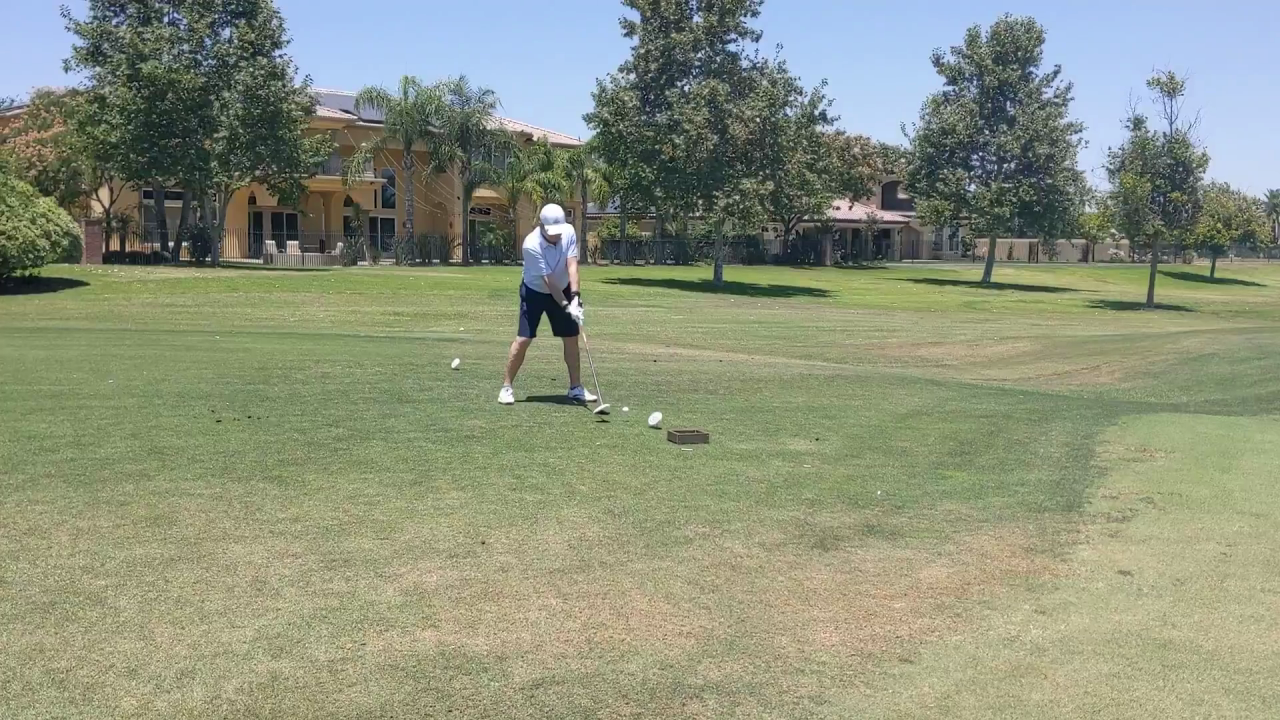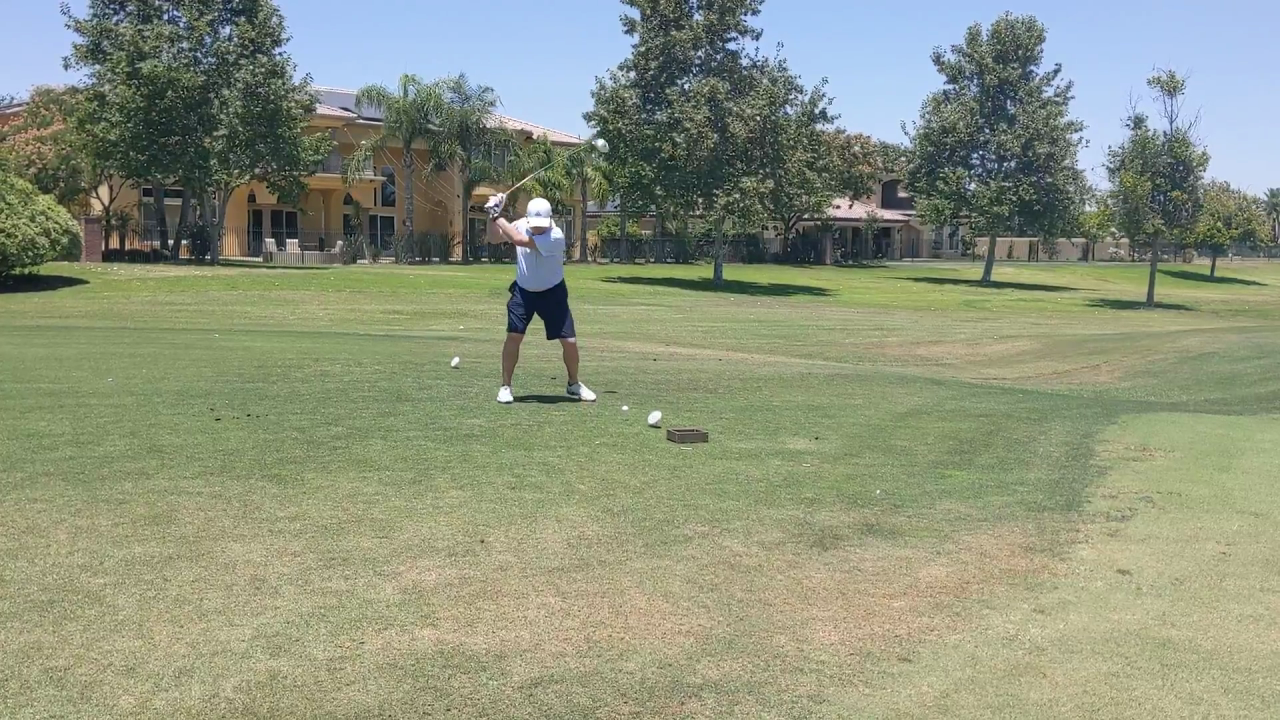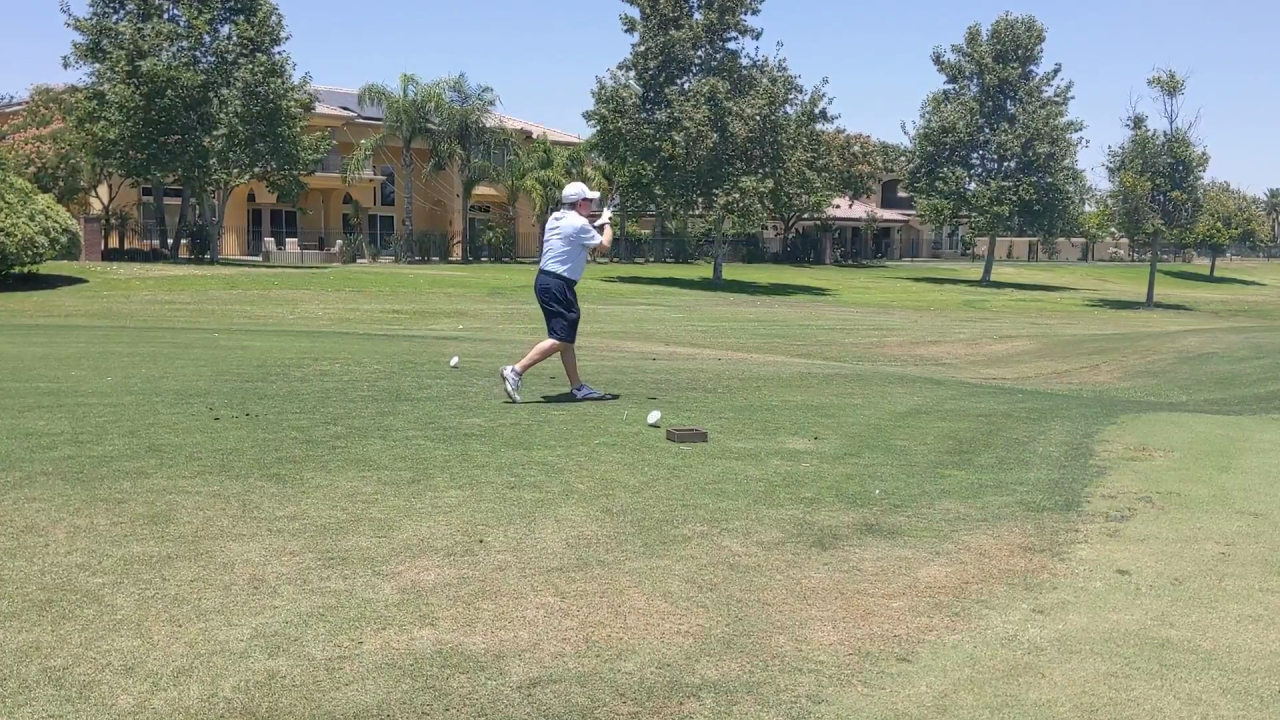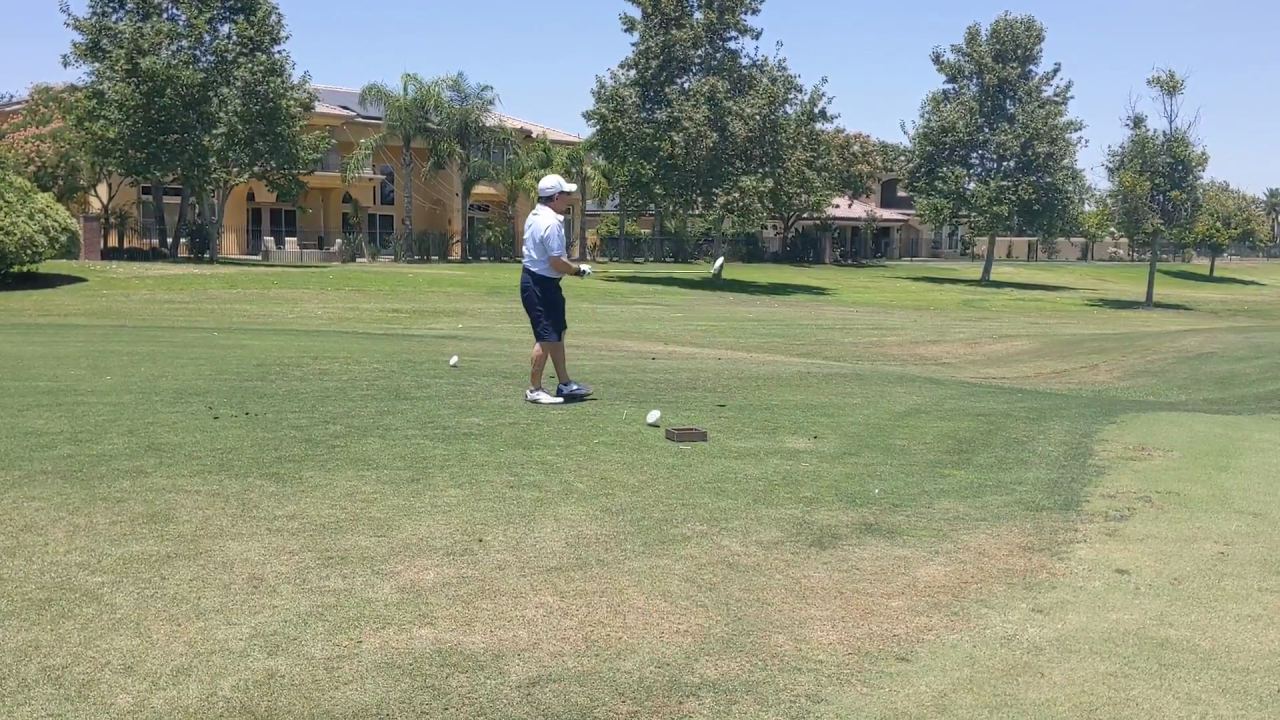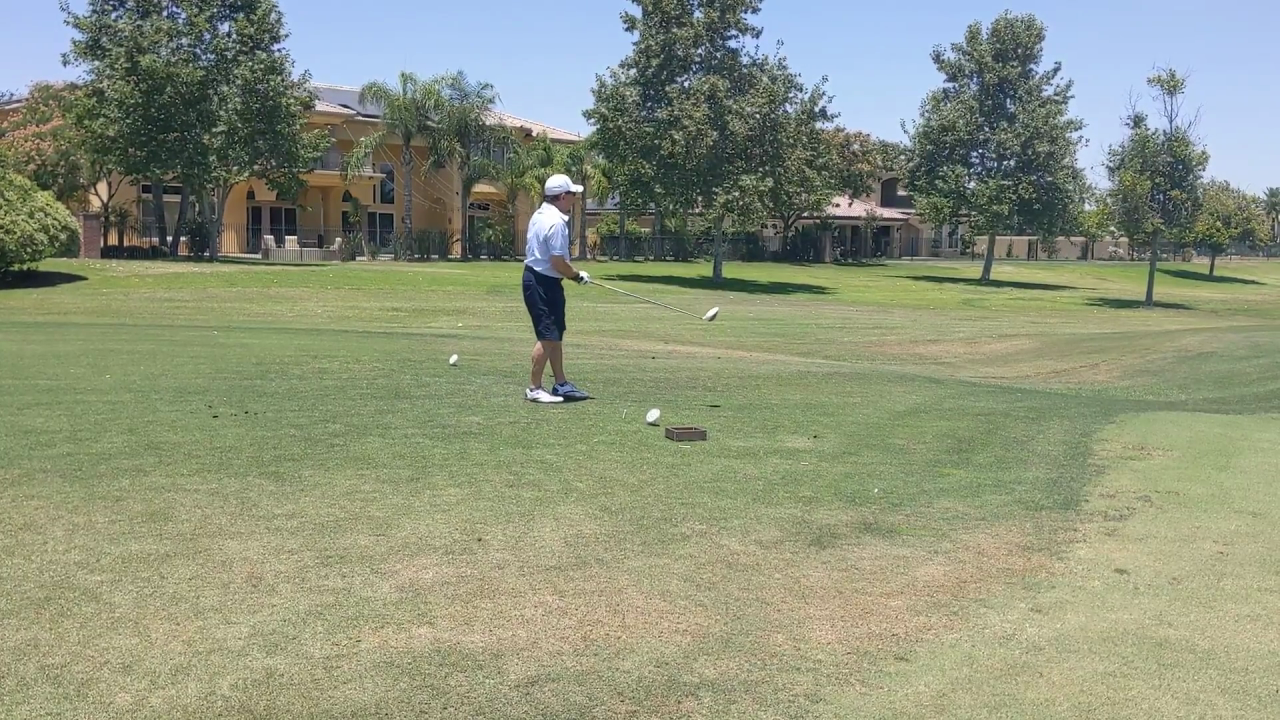
dt=1s
person 1, frame 1
left shoulder: (569, 232)
right shoulder: (531, 245)
left elbow: (572, 266)
right elbow: (548, 280)
left wrist: (575, 296)
right wrist: (566, 305)
left hip: (562, 291)
right hip: (534, 293)
left knee: (571, 338)
right knee: (523, 339)
left ankle: (576, 388)
right ankle: (507, 387)
person 1, frame 2
left shoulder: (556, 237)
right shoulder: (521, 225)
left elbow: (520, 240)
right elbow: (494, 238)
left wrist: (497, 217)
right wrist: (493, 215)
left hip: (553, 293)
right hip: (524, 292)
left knee: (570, 342)
right knee: (513, 336)
left ankle: (573, 384)
right ankle: (506, 386)
person 1, frame 3
left shoulder: (557, 219)
right shoulder: (577, 224)
right elbow: (605, 244)
left wrist: (597, 224)
right wrist: (607, 223)
left hip: (549, 282)
right hip: (557, 285)
left knee: (566, 338)
right knee: (559, 338)
left ankle: (576, 387)
right ankle: (515, 371)
person 1, frame 4
left shoulder: (536, 216)
right shoulder: (551, 222)
right elbow: (557, 262)
left wrist: (572, 267)
right wrist: (579, 269)
left hip: (538, 280)
right hip: (541, 284)
left knee: (556, 334)
right knee: (546, 338)
left ankle: (564, 384)
right ankle: (534, 390)
person 1, frame 5
left shoulder: (540, 215)
right shoulder: (555, 221)
right elbow: (558, 262)
left wrist: (571, 273)
right wrist: (578, 275)
left hip: (538, 278)
right hip: (543, 283)
left knee: (555, 334)
right knee: (547, 336)
left ankle: (560, 384)
right ankle: (534, 388)
